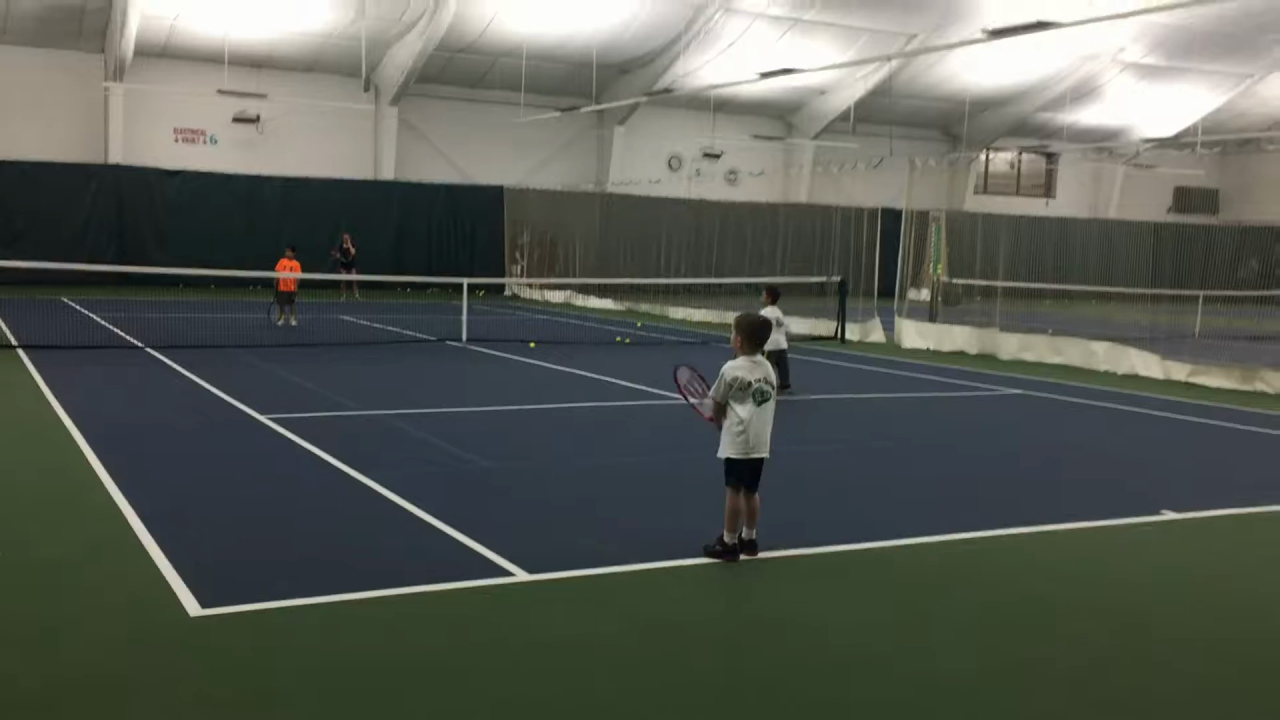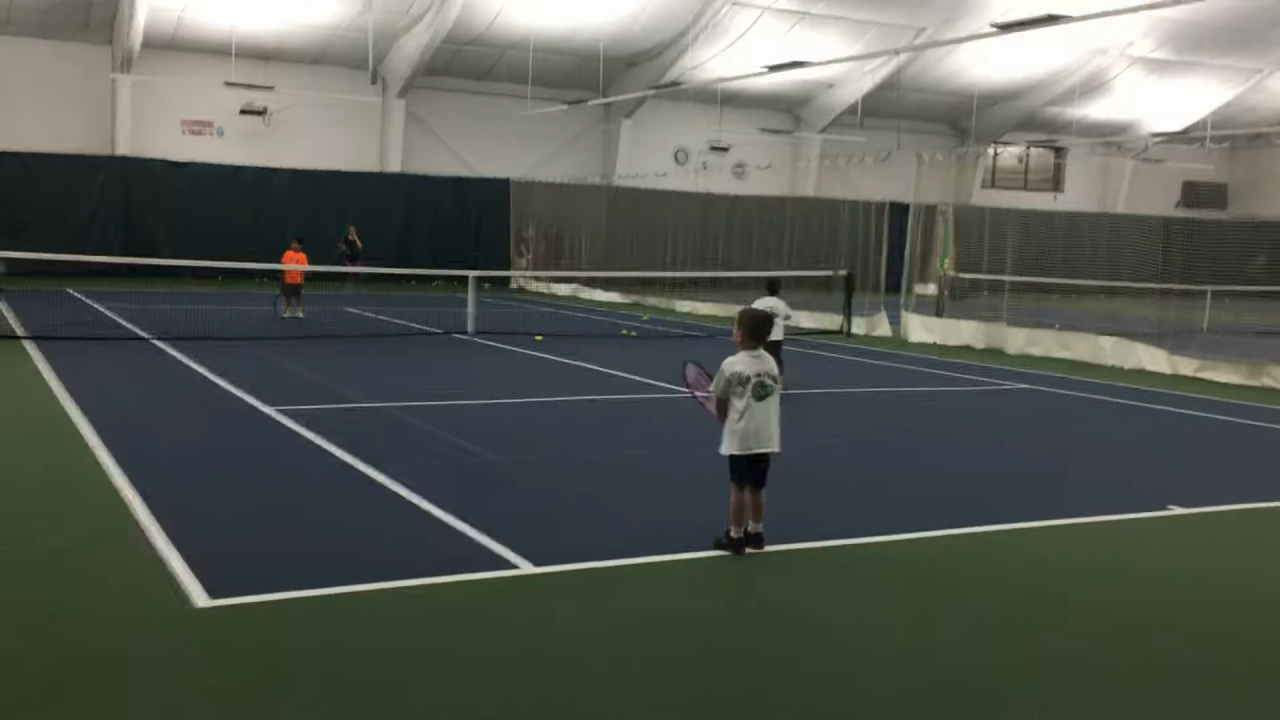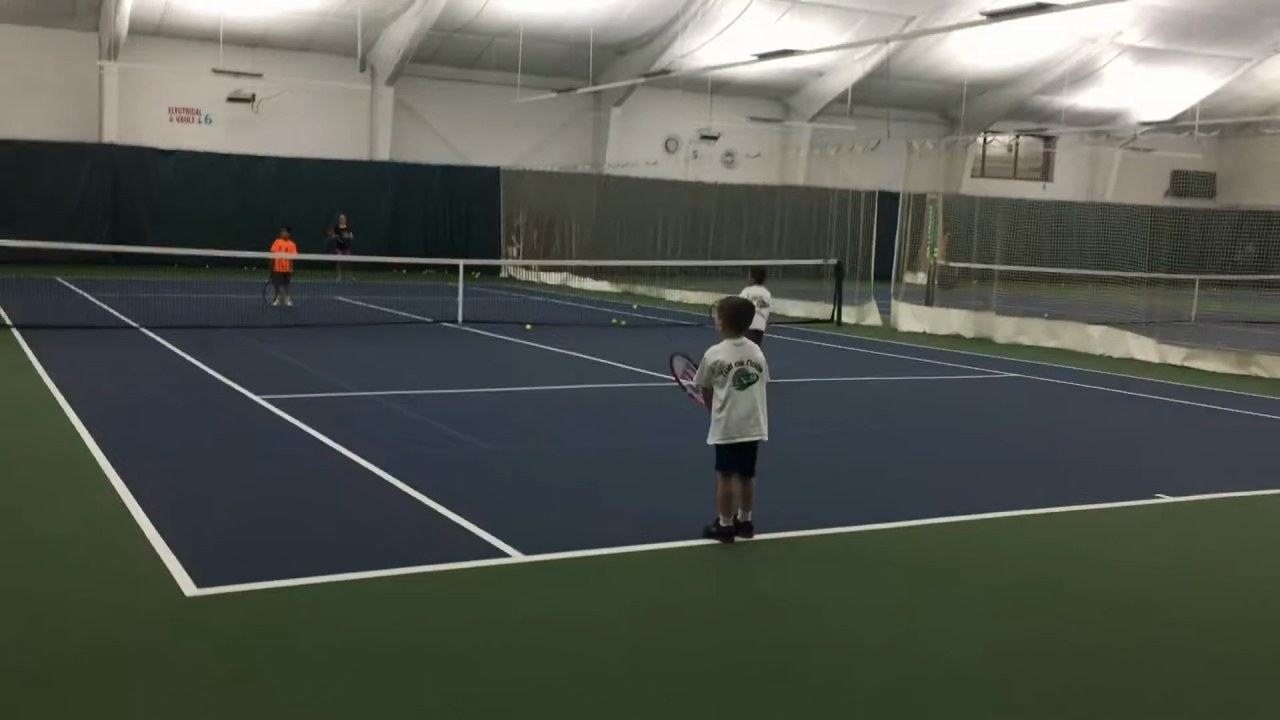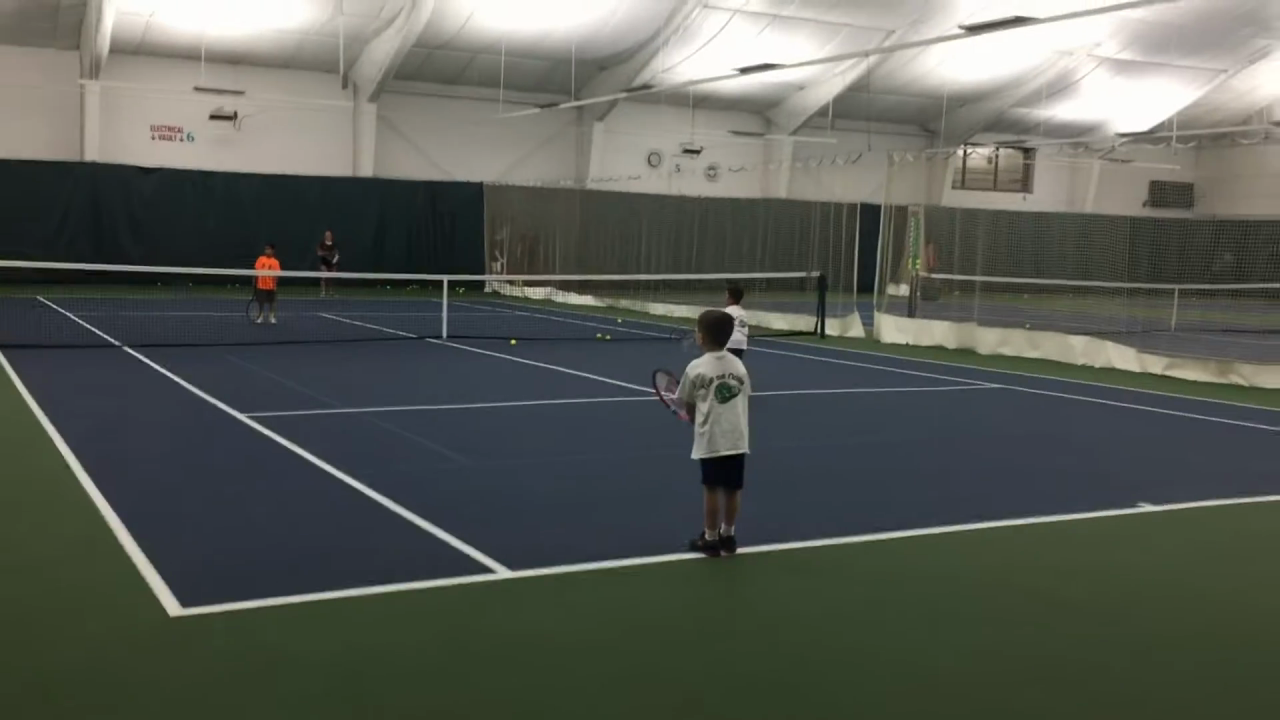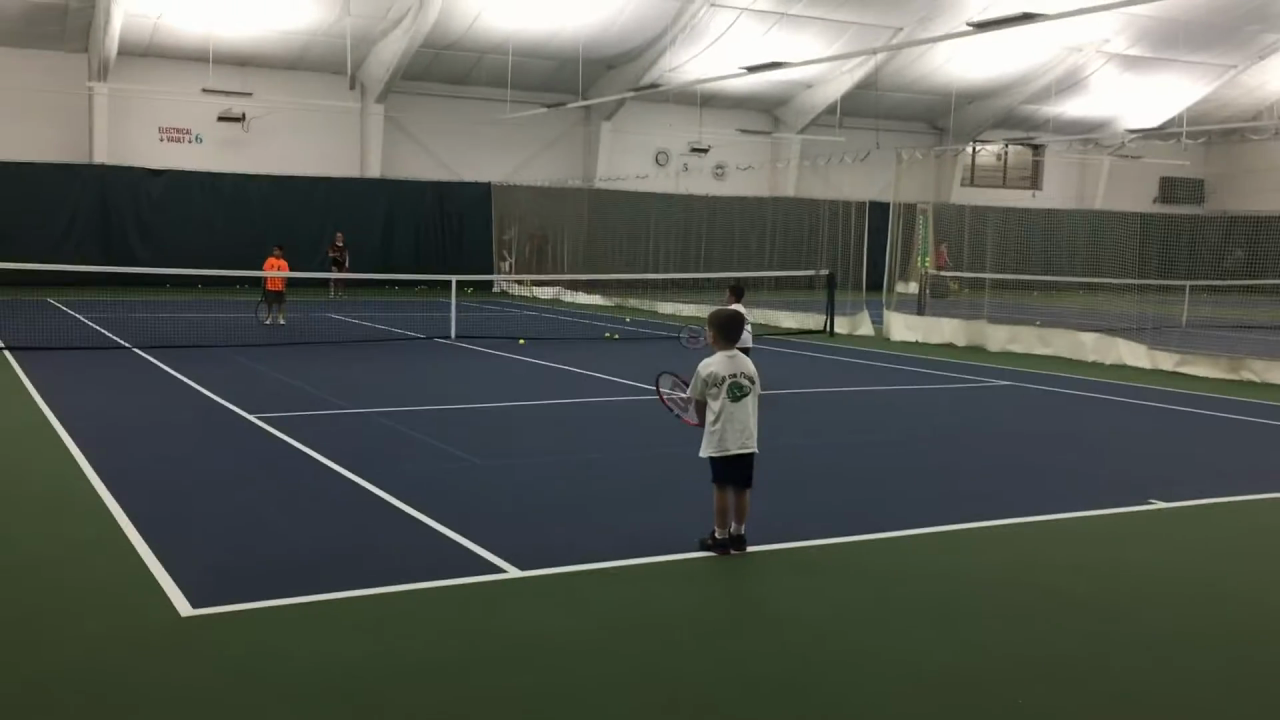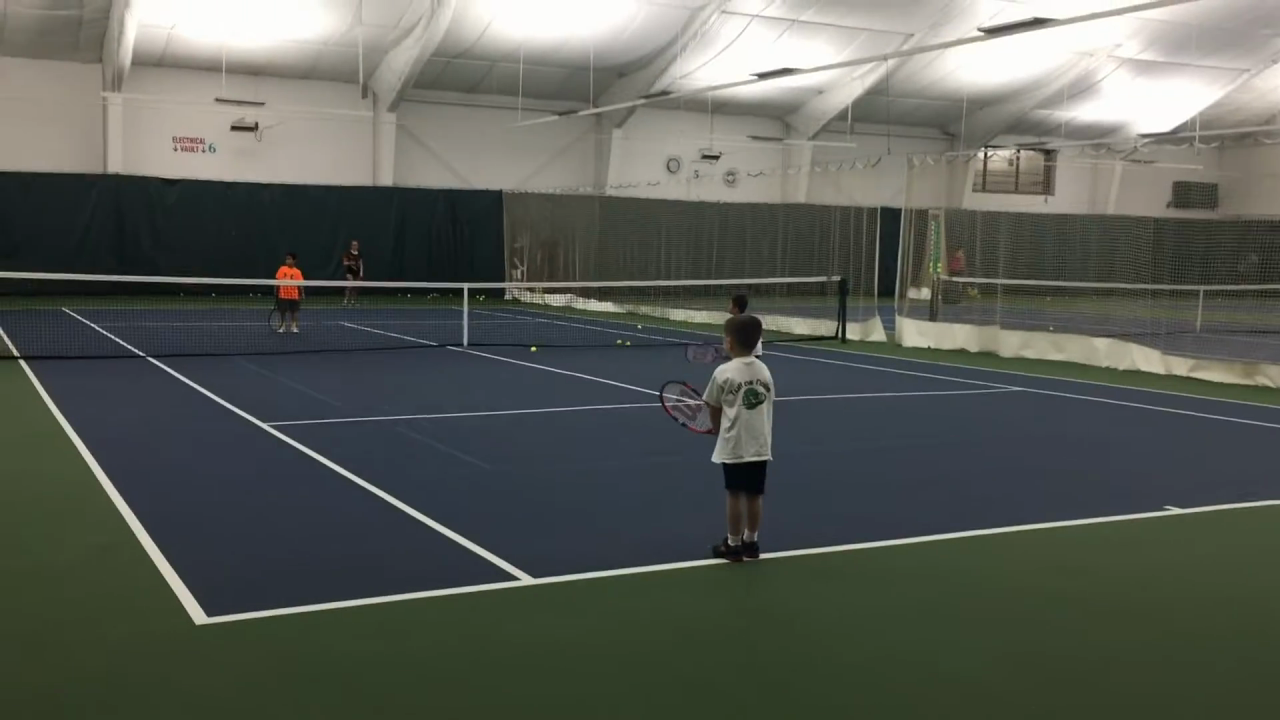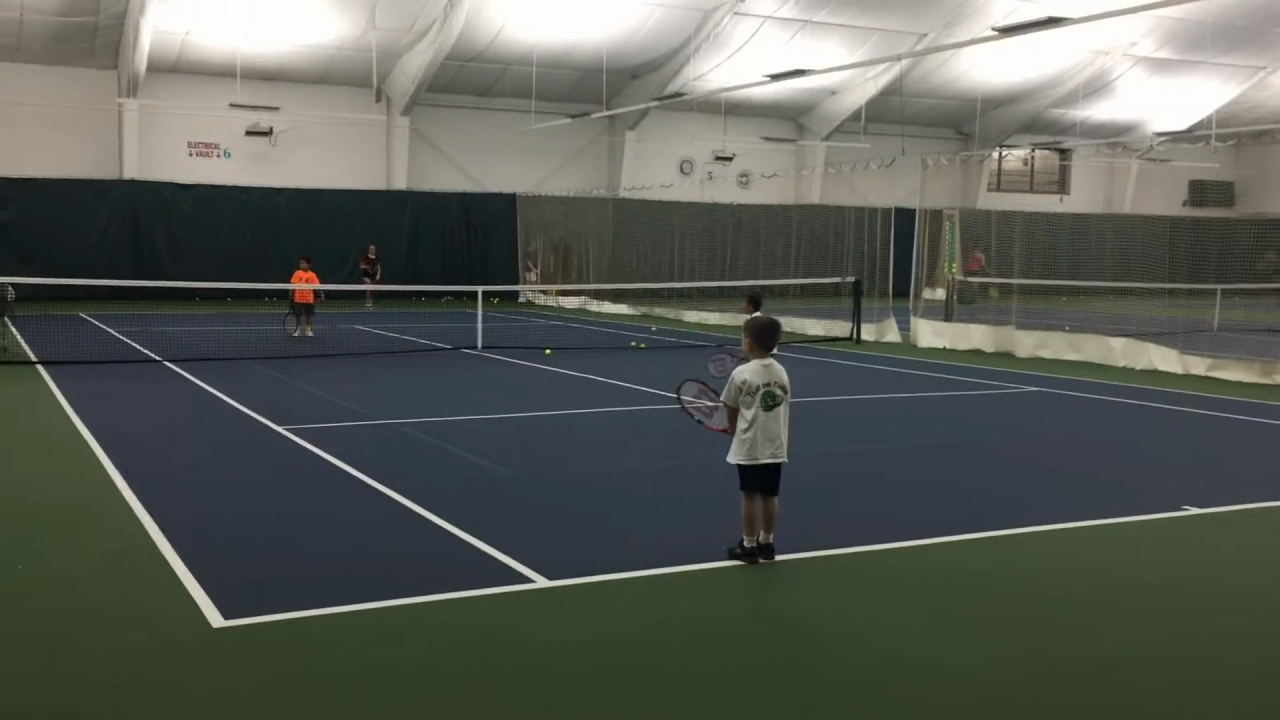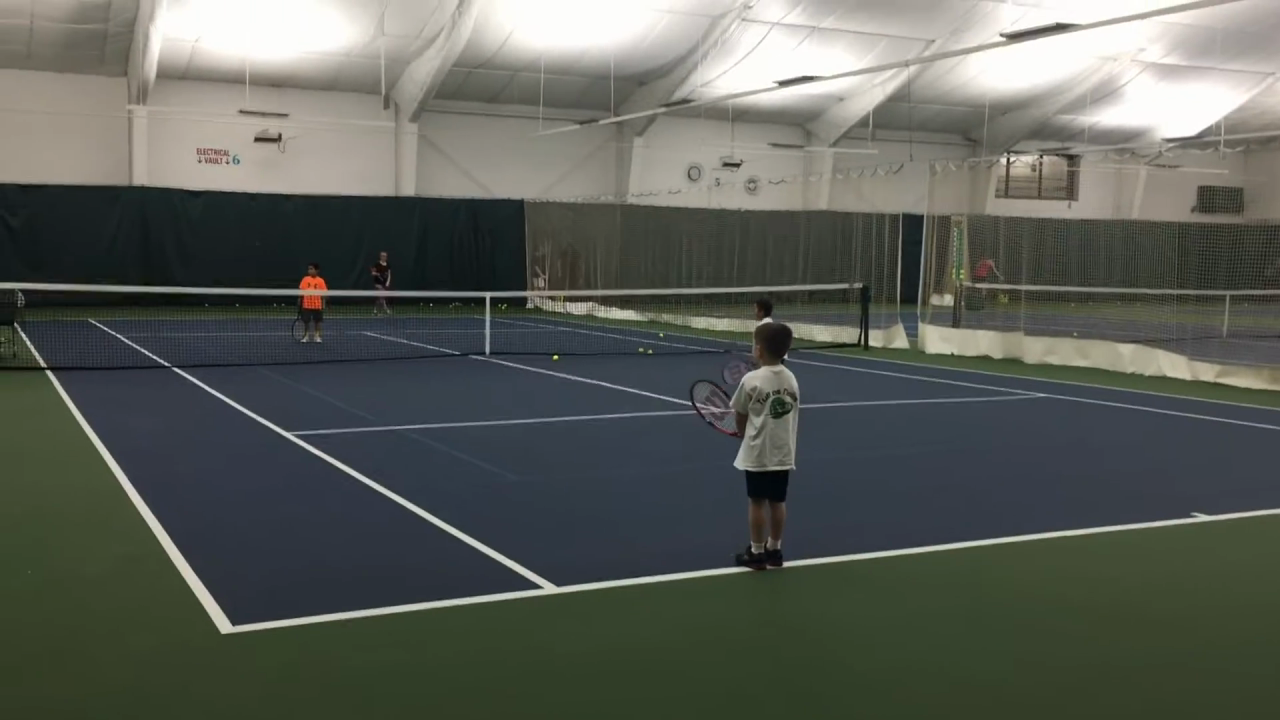
dt=0.2s
person 1, frame 1
left shoulder: (732, 369)
right shoulder: (768, 368)
left elbow: (718, 405)
right elbow: (763, 402)
left wrist: (720, 423)
left hip: (738, 441)
right hip: (759, 441)
left knee: (734, 491)
right knee: (751, 491)
left ankle: (729, 543)
right ankle: (749, 538)
person 1, frame 2
left shoulder: (731, 365)
right shoulder: (771, 363)
left elbow: (720, 401)
right elbow: (772, 395)
left wrist: (724, 419)
left hip: (742, 437)
right hip: (765, 437)
left knee: (739, 487)
right knee: (757, 486)
left ankle: (736, 537)
right ankle: (755, 532)
person 1, frame 3
left shoulder: (714, 354)
right shoulder: (757, 351)
left elbow: (706, 391)
right elbow: (761, 384)
left wrist: (714, 408)
left hip: (727, 426)
right hip: (752, 425)
left knee: (726, 476)
right knee: (746, 475)
left ankle: (725, 525)
right ankle: (745, 521)
person 1, frame 4
left shoulder: (696, 368)
right shoulder: (738, 365)
left elbow: (689, 405)
right elbow: (744, 397)
left wrist: (698, 424)
left hip: (711, 440)
right hip: (736, 439)
left knee: (712, 489)
right knee: (732, 489)
left ankle: (711, 539)
right ankle: (728, 535)
person 1, frame 5
left shoulder: (708, 366)
right shoulder: (748, 364)
left elbow: (699, 403)
right elbow: (753, 397)
left wrist: (705, 424)
left hip: (721, 439)
right hip: (746, 438)
left knee: (722, 488)
right knee: (741, 488)
left ankle: (720, 538)
right ankle: (738, 535)
person 1, frame 6
left shoulder: (724, 372)
right shoulder: (764, 370)
left elbow: (714, 409)
right elbow: (766, 404)
left wrist: (718, 430)
left hip: (734, 445)
right hip: (760, 445)
left knee: (735, 495)
right knee: (754, 495)
left ankle: (733, 545)
right ankle: (750, 542)
person 1, frame 7
left shoulder: (742, 373)
right shoulder: (781, 372)
left elbow: (731, 410)
right elbow: (782, 406)
left wrist: (735, 430)
left hip: (750, 446)
right hip: (775, 446)
left knee: (750, 496)
right knee: (769, 496)
left ankle: (749, 546)
right ankle: (766, 543)
person 1, frame 8
left shoulder: (752, 380)
right shoulder: (791, 379)
left elbow: (740, 416)
right elbow: (790, 413)
left wrist: (744, 435)
left hip: (757, 453)
right hip: (783, 453)
left knee: (757, 502)
right knee: (777, 502)
left ankle: (757, 553)
right ankle: (774, 549)
